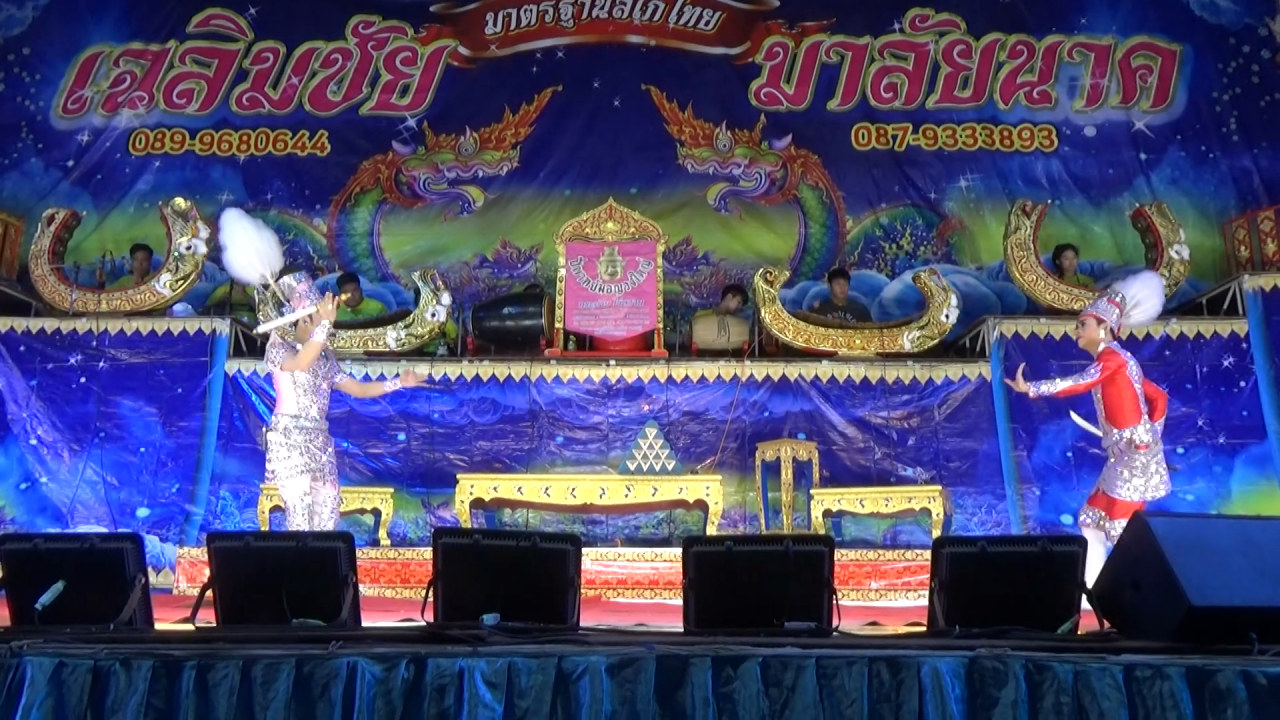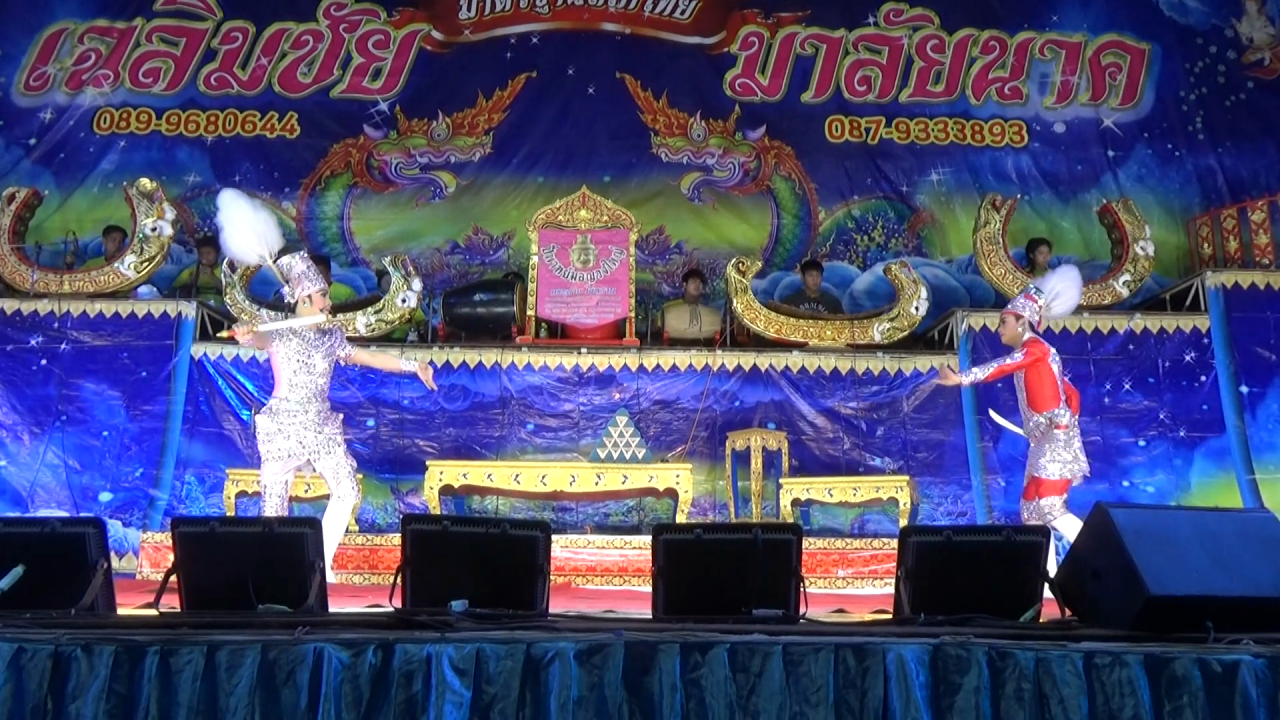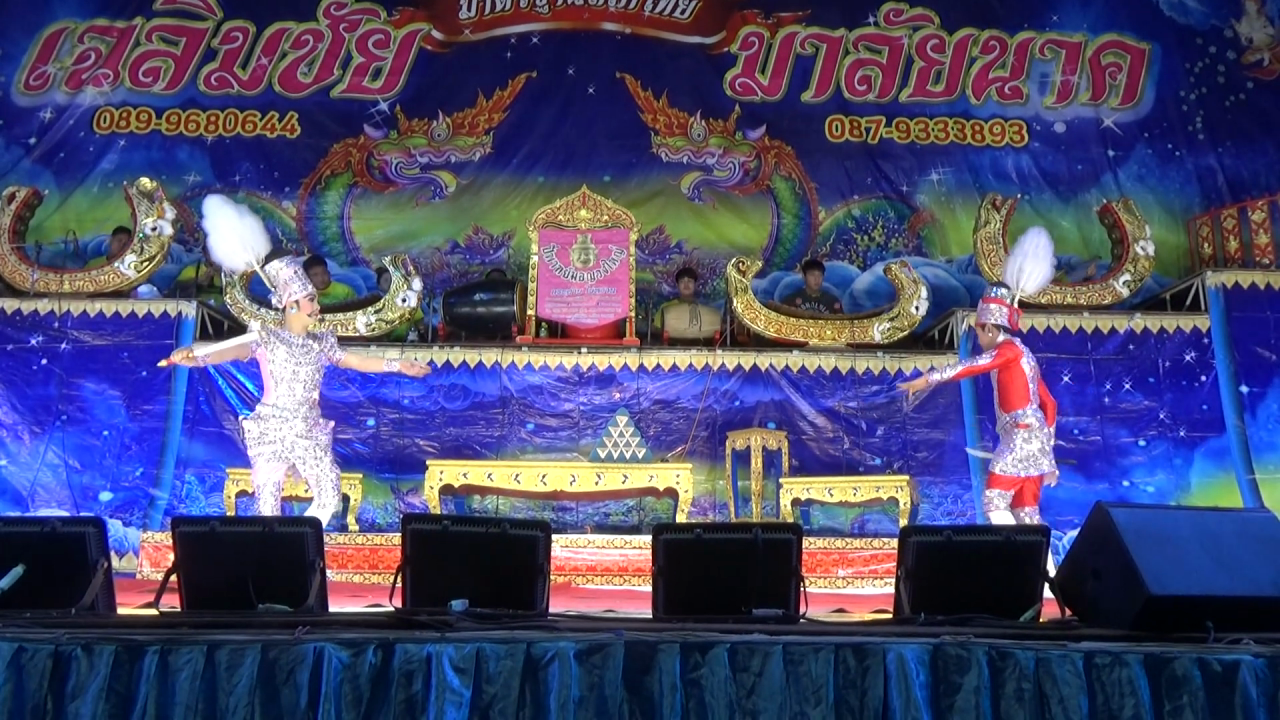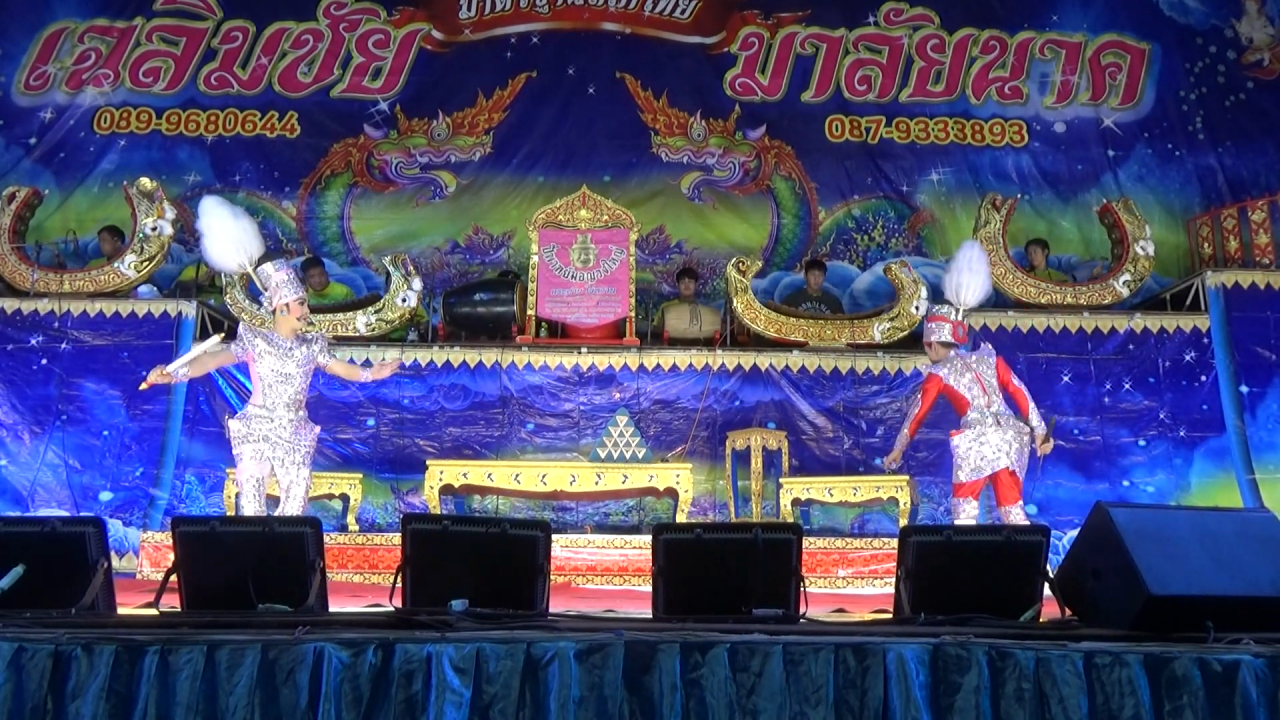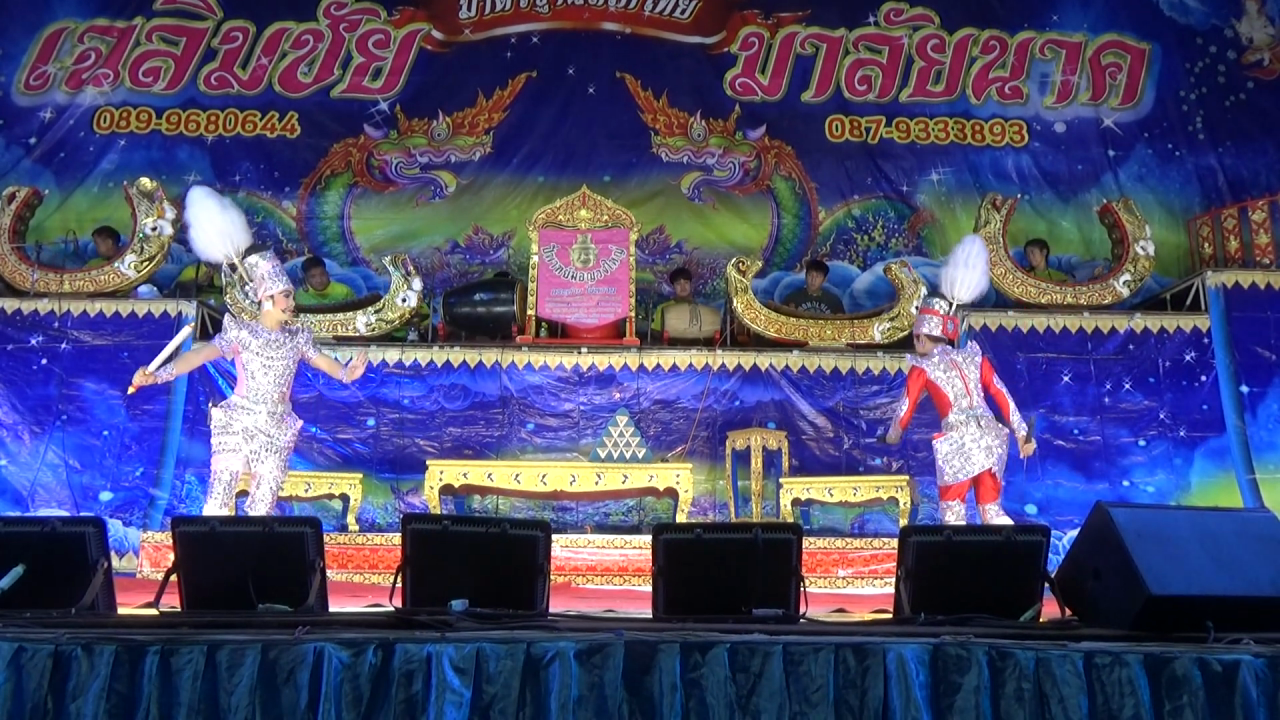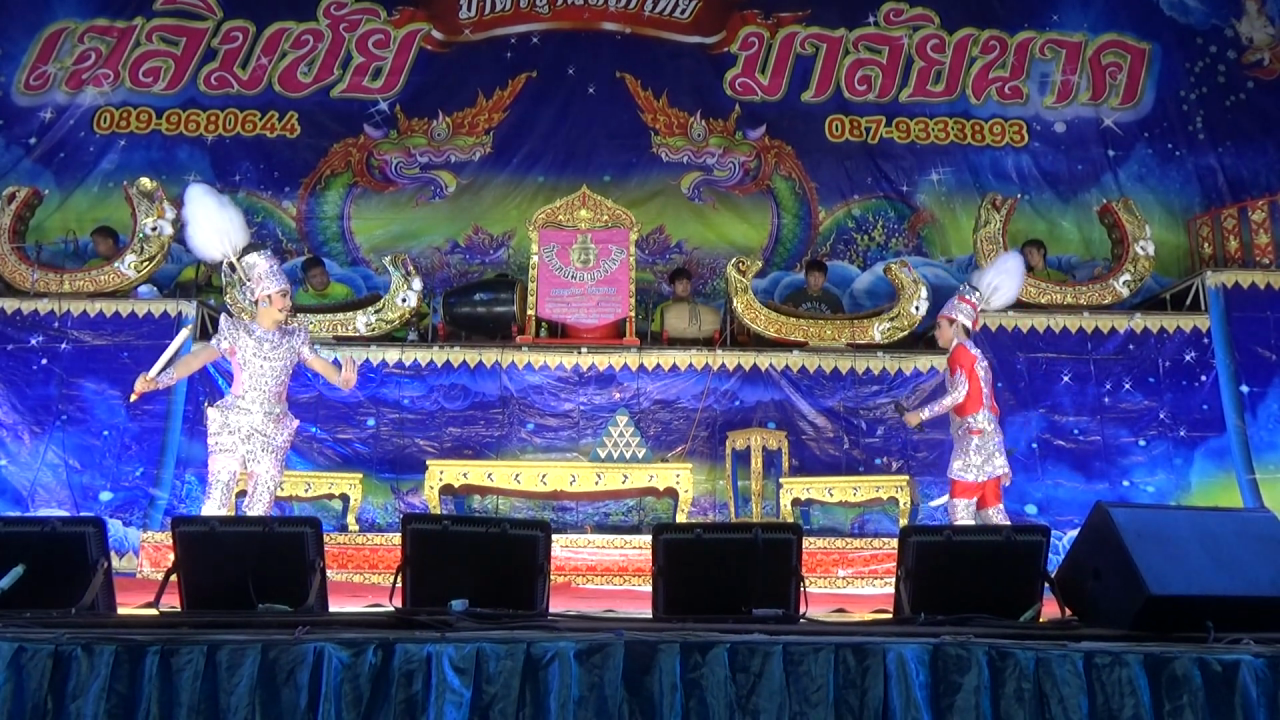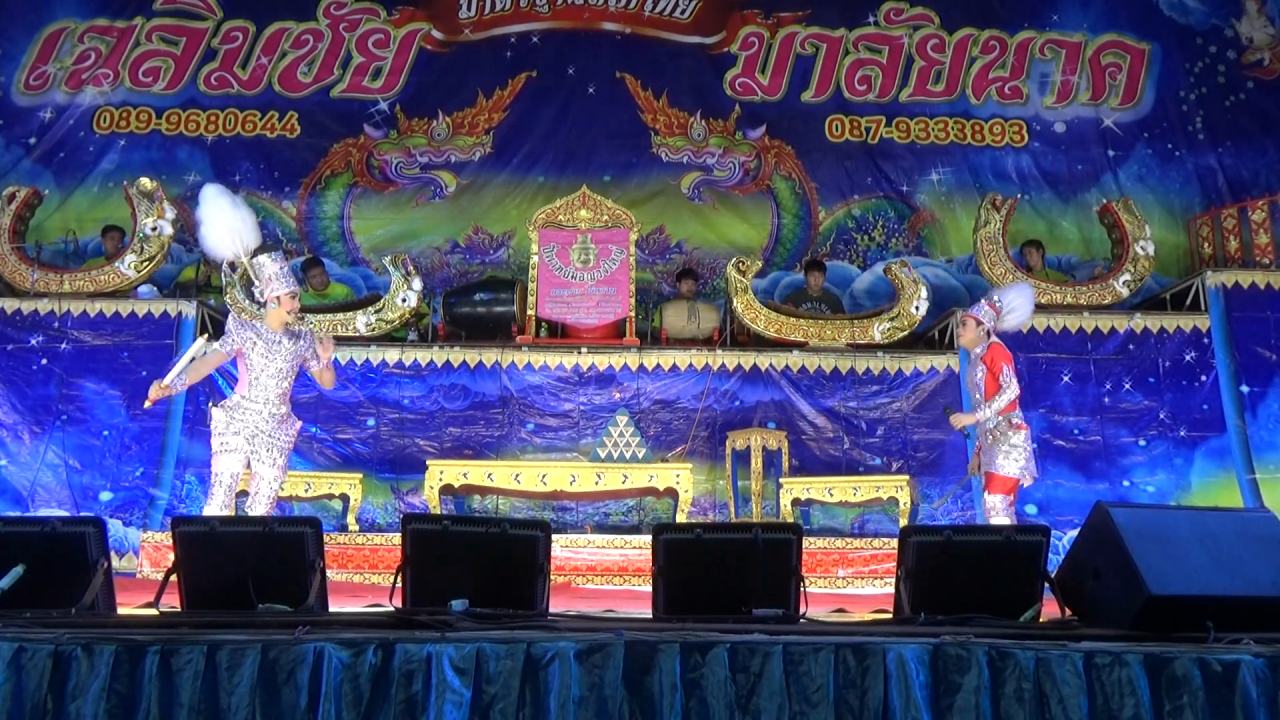
dt=0.7s
person 1, frame 1
left shoulder: (1113, 356)
right shoulder: (1114, 363)
left elbow: (1080, 383)
right elbow: (1159, 397)
left wrist: (1030, 388)
right wrist: (1152, 435)
left hip: (1135, 456)
right hip: (1122, 457)
left knee: (1120, 528)
right knee: (1090, 519)
right ankle: (1091, 588)
person 1, frame 2
left shoulder: (1036, 347)
right shoulder: (1032, 356)
left elbow: (1002, 366)
right elbow: (1072, 394)
left wrist: (961, 378)
right wrist: (1067, 427)
left hip: (1056, 440)
right hip: (1044, 443)
left knee: (1051, 509)
right knee: (1031, 510)
right ankle: (1048, 574)
person 1, frame 3
left shoulder: (1009, 349)
right shoulder: (1022, 355)
left elbow: (969, 367)
right elbow: (1049, 405)
left wrist: (926, 380)
right wrist: (1045, 442)
left hip: (1020, 438)
right hip: (1033, 440)
left knee: (995, 501)
right knee: (1027, 510)
right ankle: (1046, 574)
person 1, frame 4
left shoulder: (939, 375)
right shoulder: (988, 356)
left elbow: (918, 413)
right elbow: (1019, 392)
left wrist: (898, 449)
right wrist: (1039, 430)
left hip: (976, 441)
right hip: (1009, 438)
left knee: (964, 512)
right knee: (1013, 509)
person 1, frame 5
left shoulder: (922, 366)
right shoulder: (973, 354)
left elbow: (905, 411)
right elbow: (1000, 393)
left wrist: (893, 434)
right wrist: (1021, 432)
left hip: (957, 442)
right hip: (988, 439)
left knee: (953, 515)
right knee: (991, 510)
person 1, frame 6
left shoulder: (961, 351)
right shoulder: (974, 356)
left elbow: (959, 393)
left wrist: (920, 414)
left hip: (974, 440)
right hip: (988, 440)
left knee: (961, 510)
right knee: (992, 513)
person 1, frame 7
left shoulder: (994, 349)
right shoulder: (974, 363)
left elbow: (1011, 390)
left wrist: (974, 416)
right wrist: (978, 453)
left hip: (1008, 440)
right hip: (991, 444)
left knee: (996, 506)
right knee: (997, 512)
person 2, frame 1
left shoulder: (326, 358)
right shoulder: (279, 346)
left elbow: (357, 388)
right elbow: (300, 364)
left wrist: (398, 382)
right wrist: (324, 324)
left hip: (319, 440)
right hip: (289, 440)
left knee: (328, 513)
right knee: (301, 515)
person 2, frame 2
left shoulder: (332, 337)
right shoulder: (281, 332)
left elbow: (370, 358)
right elbow: (261, 340)
left wrist: (412, 366)
right wrist: (247, 336)
left hip: (321, 425)
right hip: (284, 425)
left knee: (346, 489)
right knee: (275, 499)
left ankle: (322, 562)
person 2, frame 3
left shoulder: (322, 343)
right shoulder: (266, 339)
left elbow: (358, 361)
right elbow: (232, 351)
left wrist: (397, 366)
right wrist: (195, 358)
left hip: (310, 433)
right hip: (271, 433)
left knee: (330, 498)
right knee: (268, 508)
person 2, frame 4
left shoulder: (311, 346)
right shoulder: (254, 341)
left elbow: (341, 368)
right elbow: (215, 360)
left wrist: (370, 373)
right wrist: (173, 375)
left hip: (295, 436)
right hip: (256, 431)
left knee: (294, 506)
right knee: (252, 506)
person 2, frame 5
left shoulder: (297, 338)
right shoulder: (240, 332)
left elbow: (324, 362)
right elbow: (201, 354)
left wrist: (347, 373)
right wrist: (158, 375)
left hip: (276, 432)
right hip: (238, 424)
left knee: (263, 503)
right knee: (219, 497)
person 2, frame 6
left shoulder: (295, 336)
right shoulder: (237, 330)
left elbow: (319, 364)
right elbow: (202, 356)
left wrist: (342, 378)
right wrist: (158, 381)
left hip: (273, 432)
right hip: (235, 425)
left knee: (260, 504)
right knee: (218, 497)
person 2, frame 7
left shoulder: (301, 340)
right shoulder: (243, 331)
left elbow: (327, 382)
right elbow: (209, 361)
left wrist: (325, 357)
right wrist: (170, 386)
left hip: (276, 430)
right hip: (237, 423)
left knee: (263, 501)
right knee: (221, 495)
